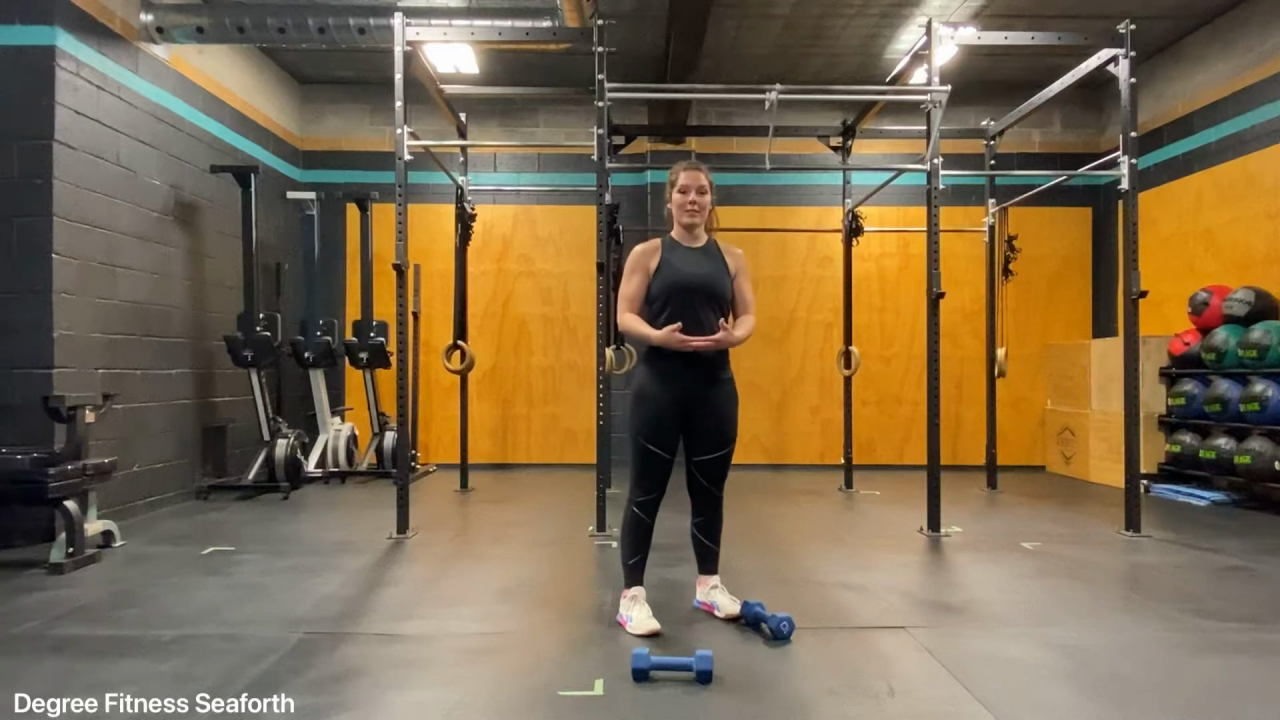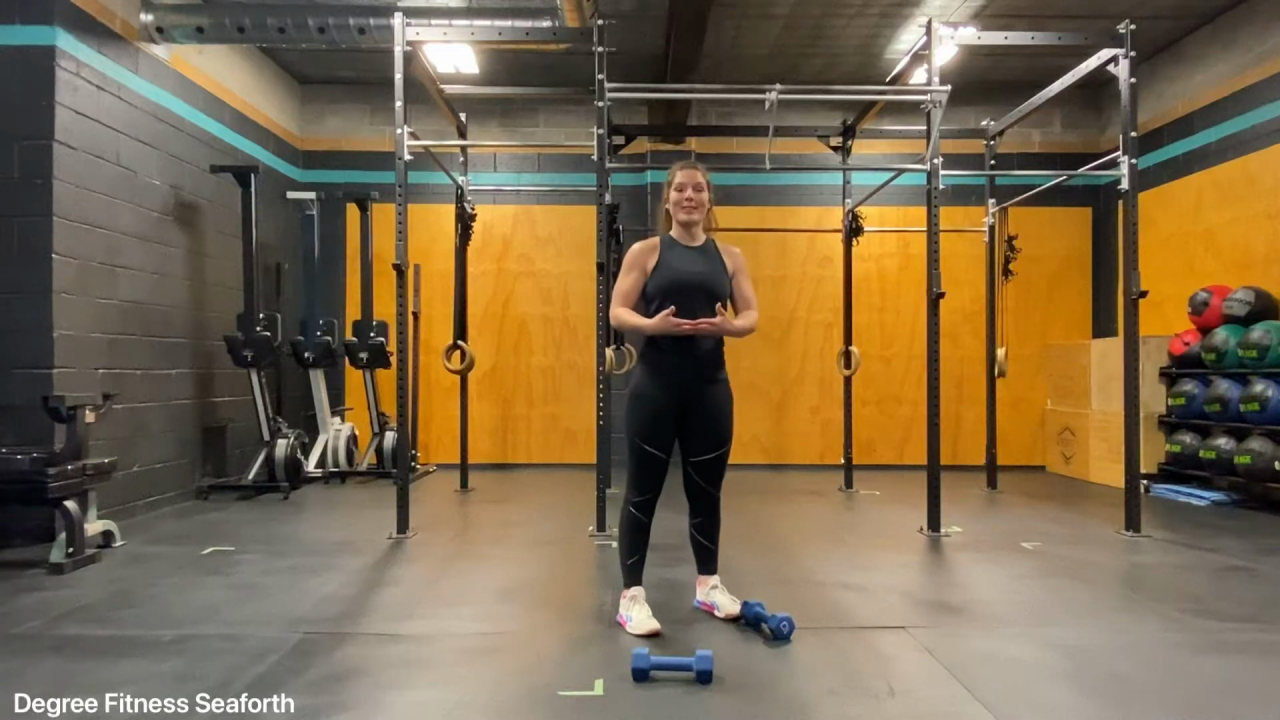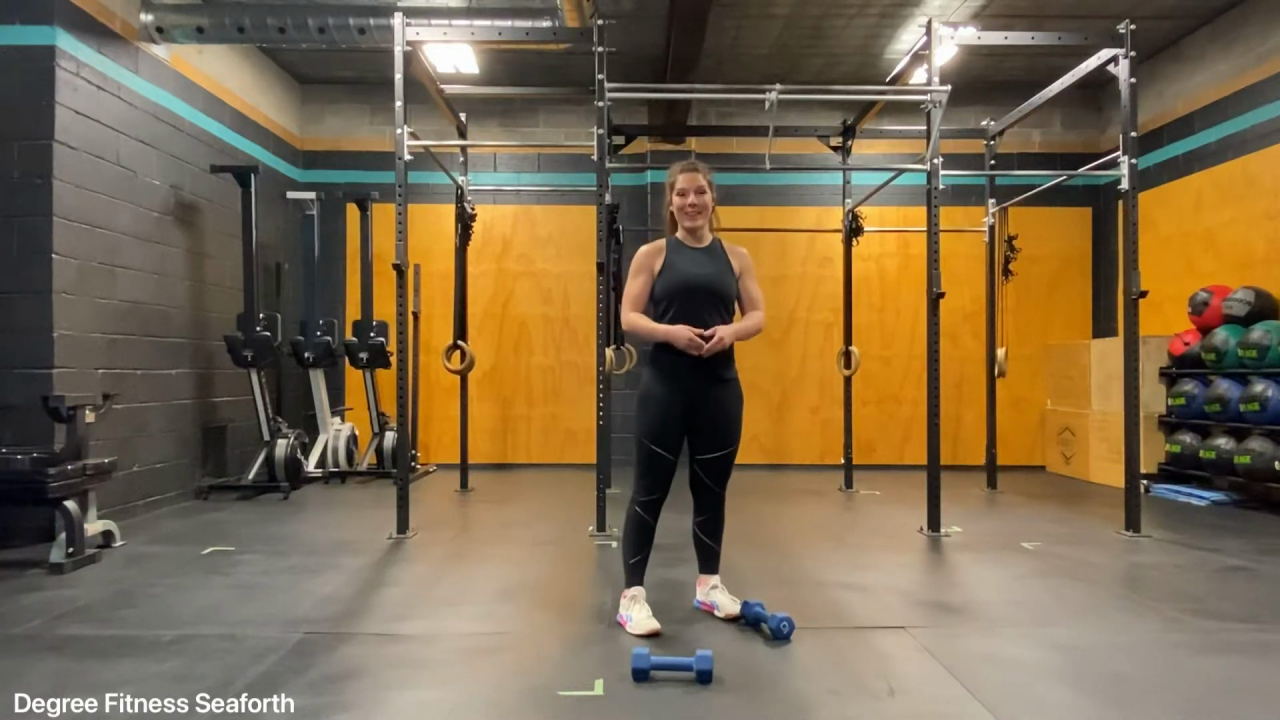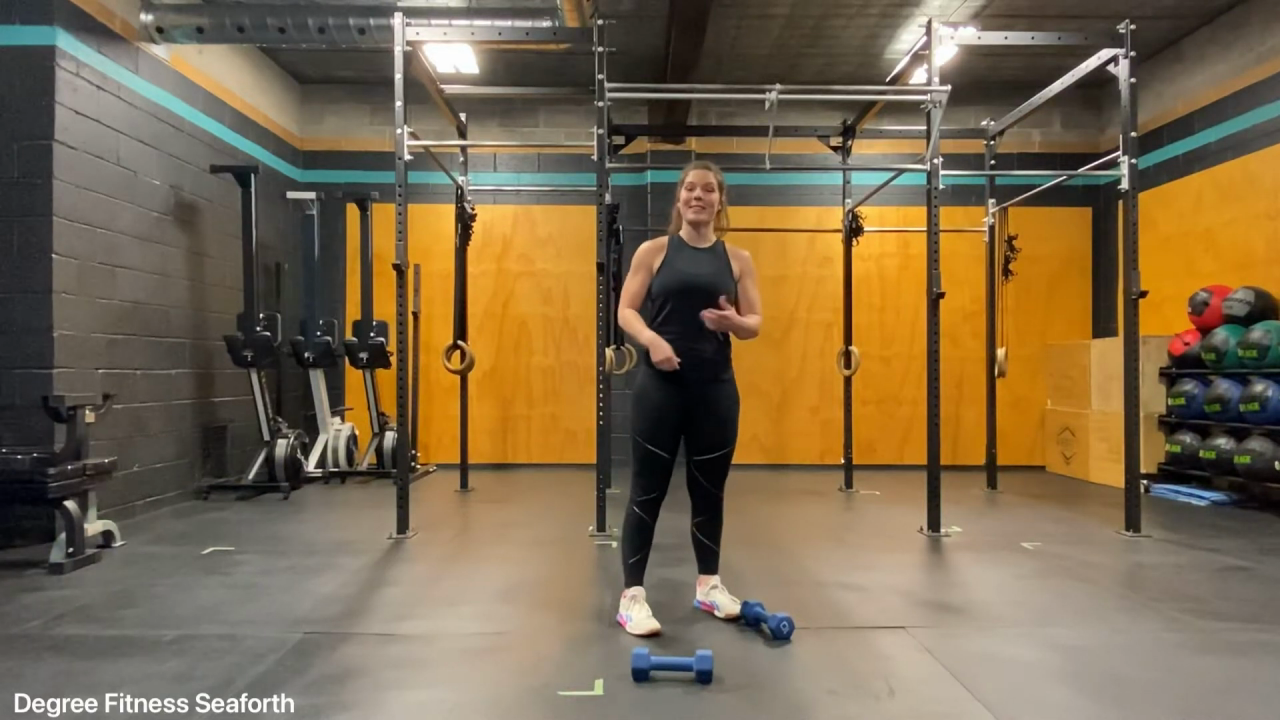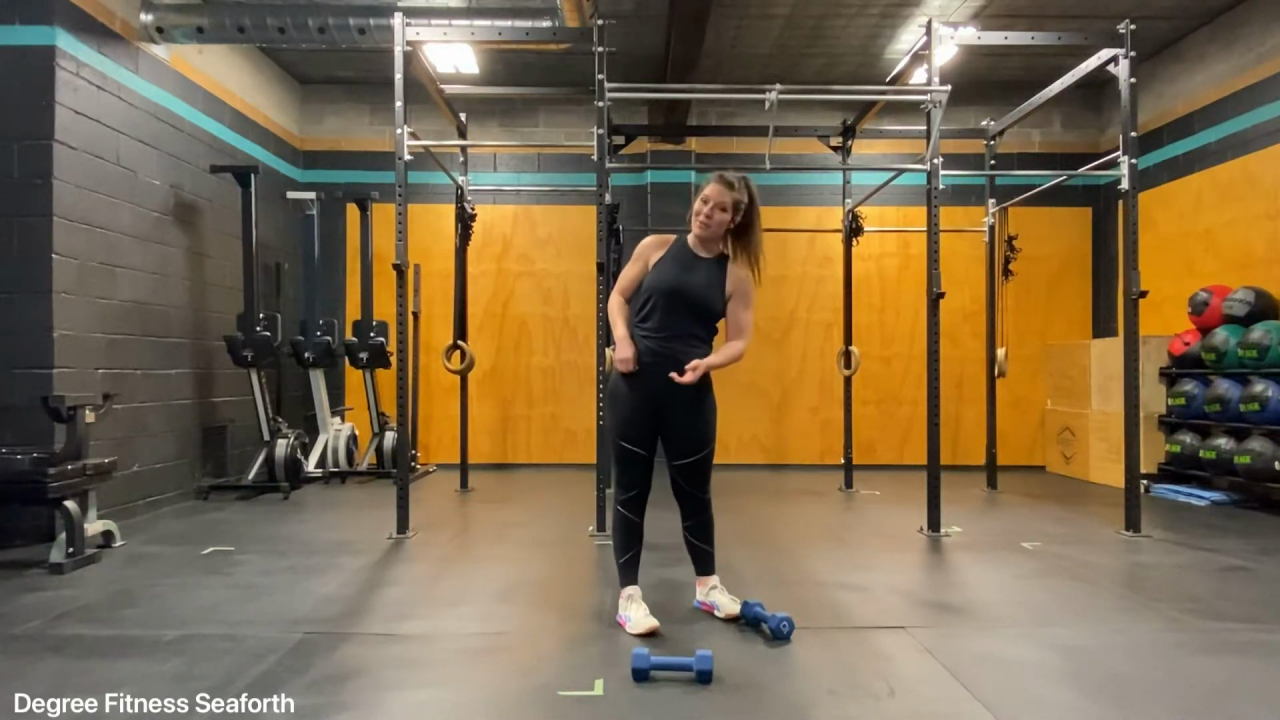
dt=0.7s
person 1, frame 1
left shoulder: (731, 257)
right shoulder: (647, 253)
left elbow: (747, 316)
right elbow: (625, 316)
left wrist: (733, 337)
right wrist: (658, 336)
left hip: (714, 386)
right hip: (659, 384)
left knee: (709, 489)
right knee: (647, 490)
left ankle: (708, 584)
right ankle: (631, 596)
person 1, frame 2
left shoulder: (729, 256)
right shoulder: (645, 252)
left elbow: (751, 315)
right elbow: (617, 312)
left wrist: (730, 325)
right wrist: (653, 325)
left hip: (709, 386)
right hip: (655, 384)
left knee: (706, 489)
right knee: (643, 489)
left ankle: (708, 584)
right ankle: (631, 595)
person 1, frame 3
left shoulder: (735, 256)
right shoulder: (652, 254)
left elbow: (758, 315)
right elbow: (629, 316)
left wrist: (732, 328)
right wrist: (671, 331)
left hip: (720, 386)
right hip: (664, 385)
left knee: (711, 489)
right knee: (650, 489)
left ankle: (709, 583)
right ankle: (632, 595)
person 1, frame 4
left shoulder: (737, 259)
right shoulder: (653, 251)
left elbow: (755, 322)
right elbow: (626, 309)
left wrist: (732, 321)
right wrist: (651, 339)
left hip: (715, 387)
right hip: (659, 385)
left knee: (709, 489)
right knee: (648, 489)
left ankle: (708, 584)
right ankle: (632, 595)
person 1, frame 5
left shoulder: (736, 276)
right shoulder: (656, 247)
left elbow: (738, 341)
right elbow: (618, 297)
left wrist: (705, 364)
right wrist: (622, 339)
left hip: (690, 390)
right hip: (634, 383)
left knee: (694, 490)
right knee: (632, 489)
left ankle: (707, 584)
right ankle: (629, 594)
